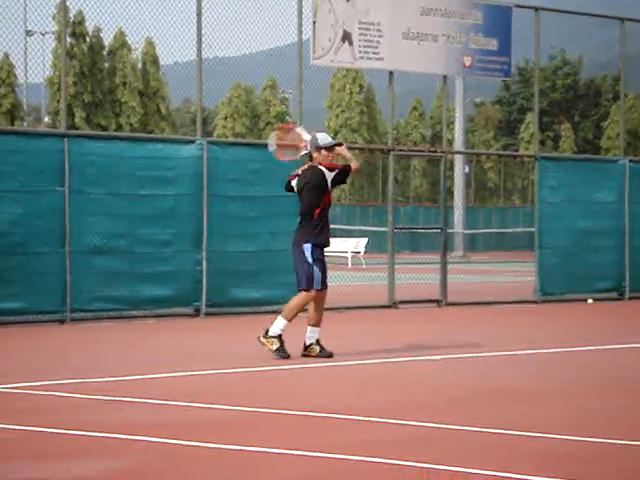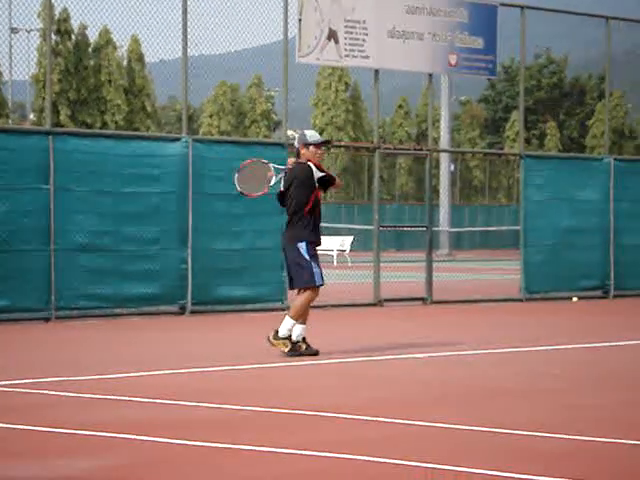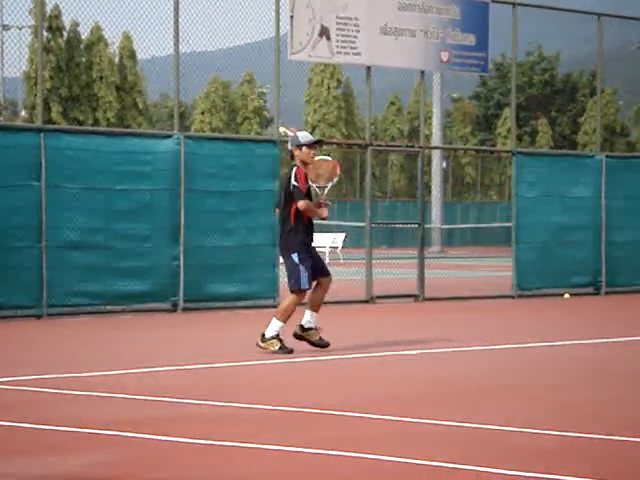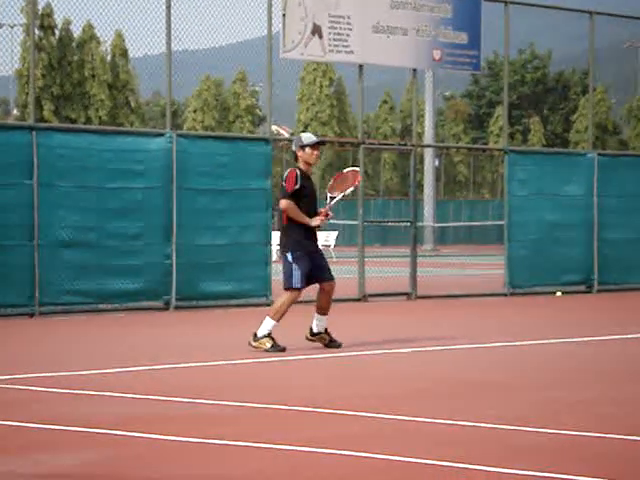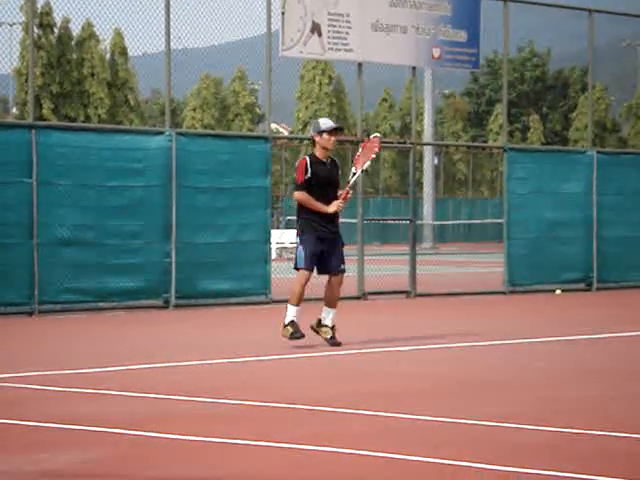
dt=0.3s
person 1, frame 1
left shoulder: (302, 175)
right shoulder: (323, 171)
left elbow: (288, 185)
right elbow: (353, 166)
right wrist: (345, 153)
left hip: (310, 243)
right hip: (308, 243)
left knee: (320, 293)
right knee: (310, 293)
left ankle: (311, 343)
right ankle: (272, 334)
person 1, frame 2
left shoulder: (289, 174)
right shoulder: (312, 169)
right elbow: (335, 184)
left hip: (293, 238)
right hip: (302, 240)
left knee: (305, 290)
right knee: (311, 288)
left ankle: (297, 338)
right ankle: (281, 335)
person 1, frame 3
left shoulder: (289, 175)
right shoulder: (298, 172)
left elbow: (282, 211)
right elbow: (302, 204)
left wrist: (315, 208)
right wrist: (320, 212)
left hip: (300, 242)
right hip: (295, 243)
left knee: (324, 279)
right knee: (299, 291)
left ankle: (307, 327)
right ankle: (269, 336)
person 1, frame 4
left shoulder: (309, 179)
right shoulder: (293, 175)
right elbow: (285, 204)
left wrist: (319, 215)
right wrist: (310, 220)
left hip: (310, 243)
right hip: (294, 243)
left knee: (328, 284)
right knee: (293, 291)
left ankle: (318, 331)
right ankle: (261, 335)
person 1, frame 5
left shoulder: (334, 164)
right shoulder: (306, 162)
right elbow: (299, 194)
left wrist: (340, 197)
right wrist: (327, 208)
left hip: (331, 229)
right hip: (309, 229)
left knee: (337, 276)
right knee: (304, 273)
left ankle: (324, 323)
right ankle: (290, 321)
